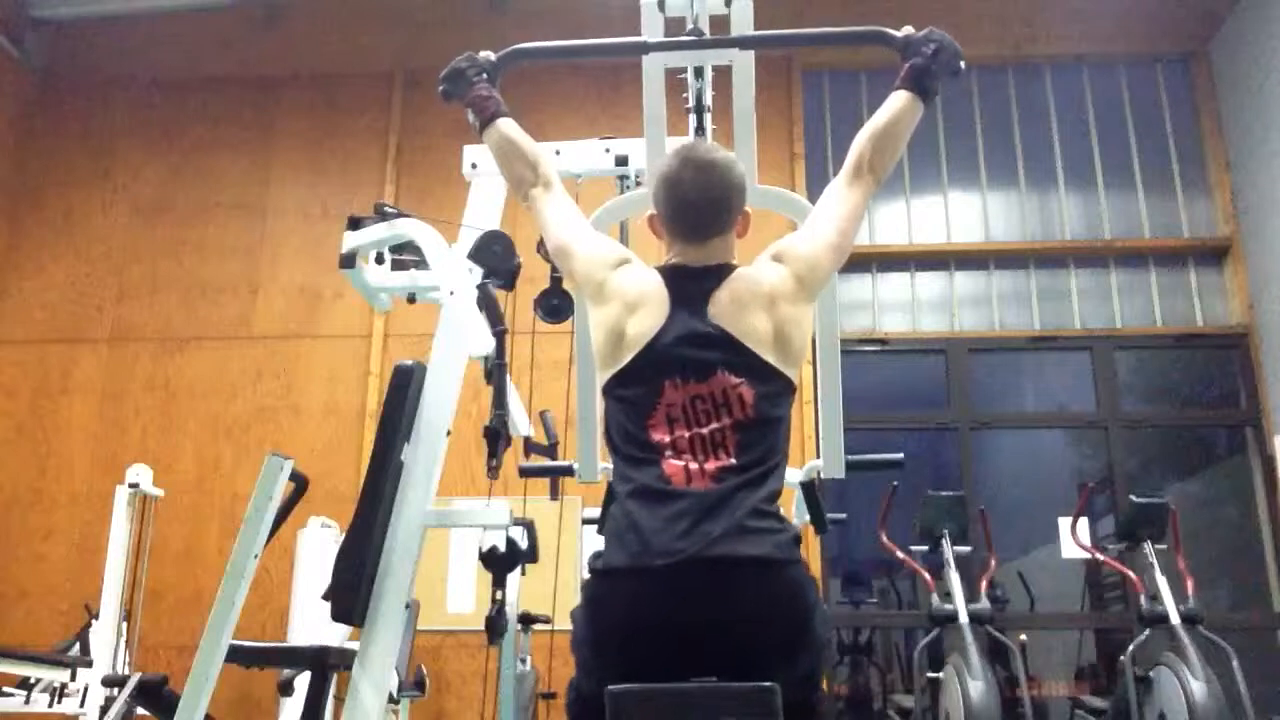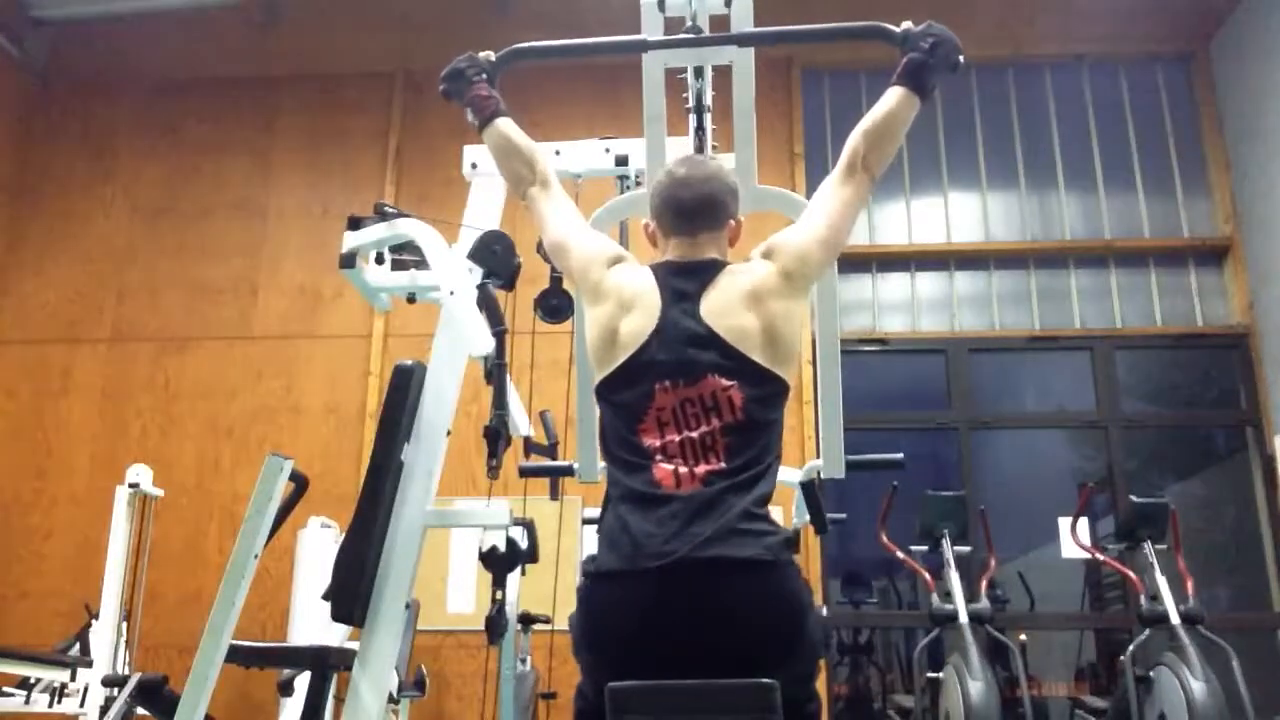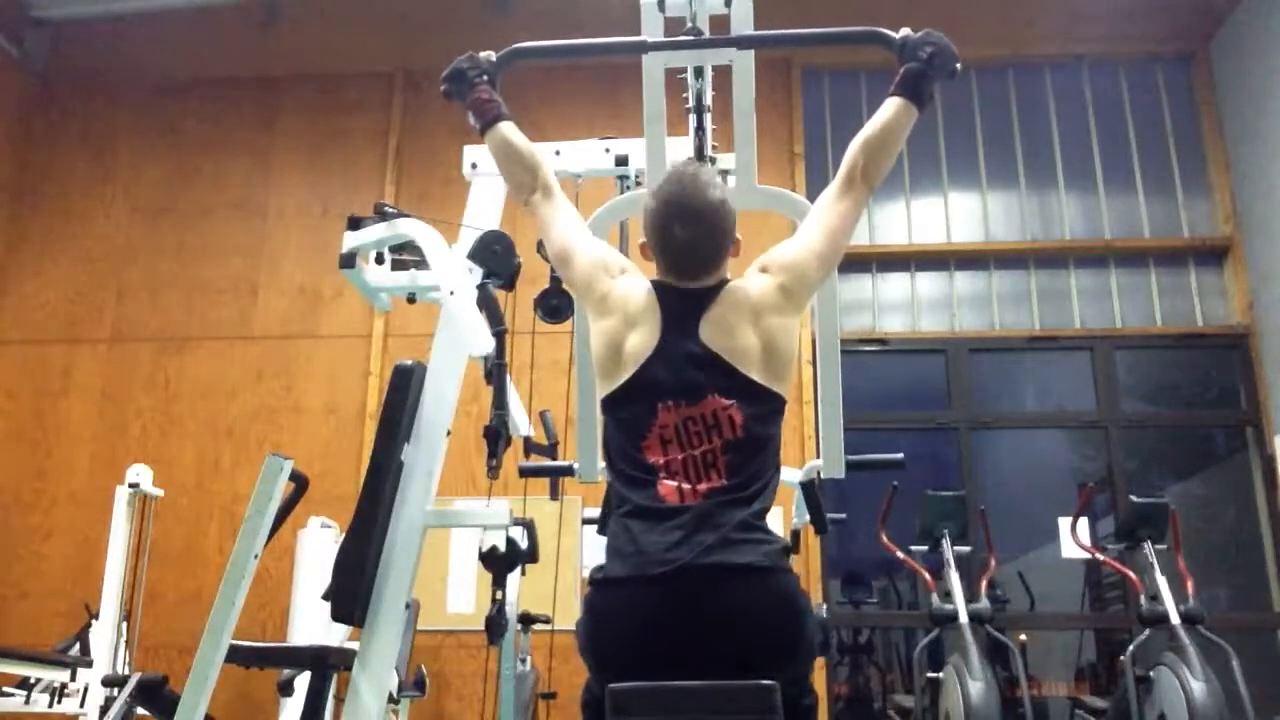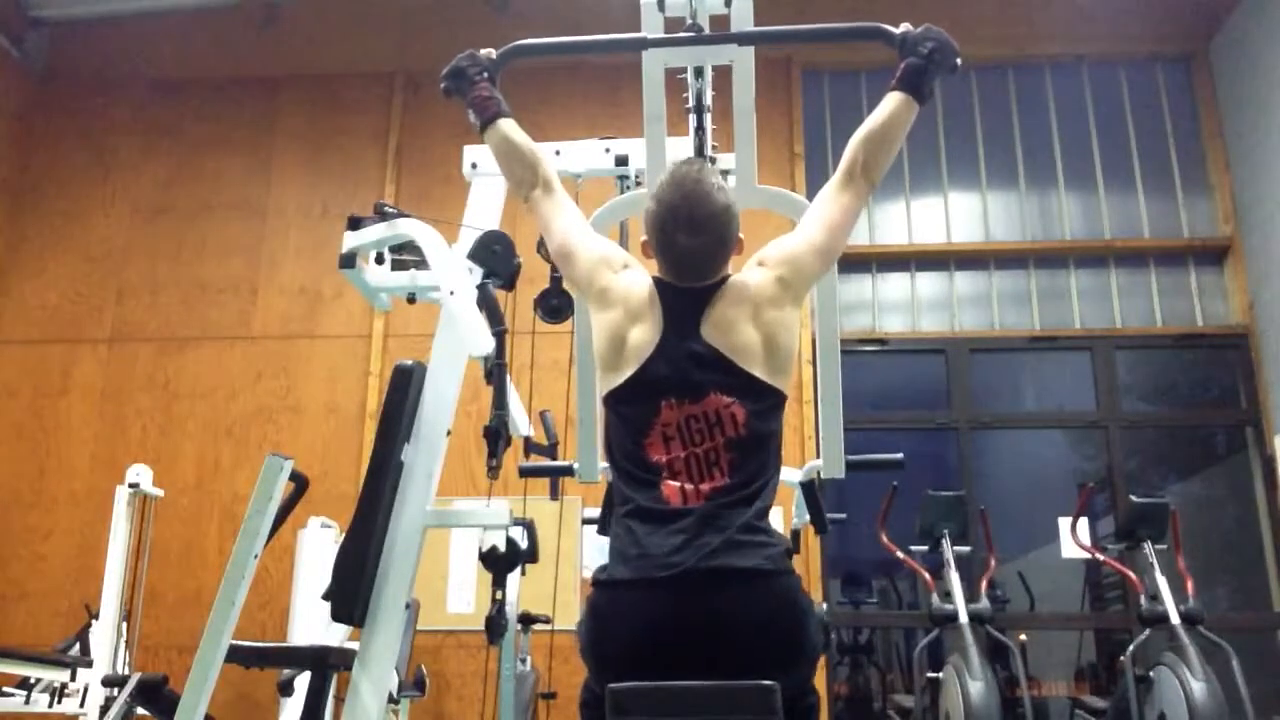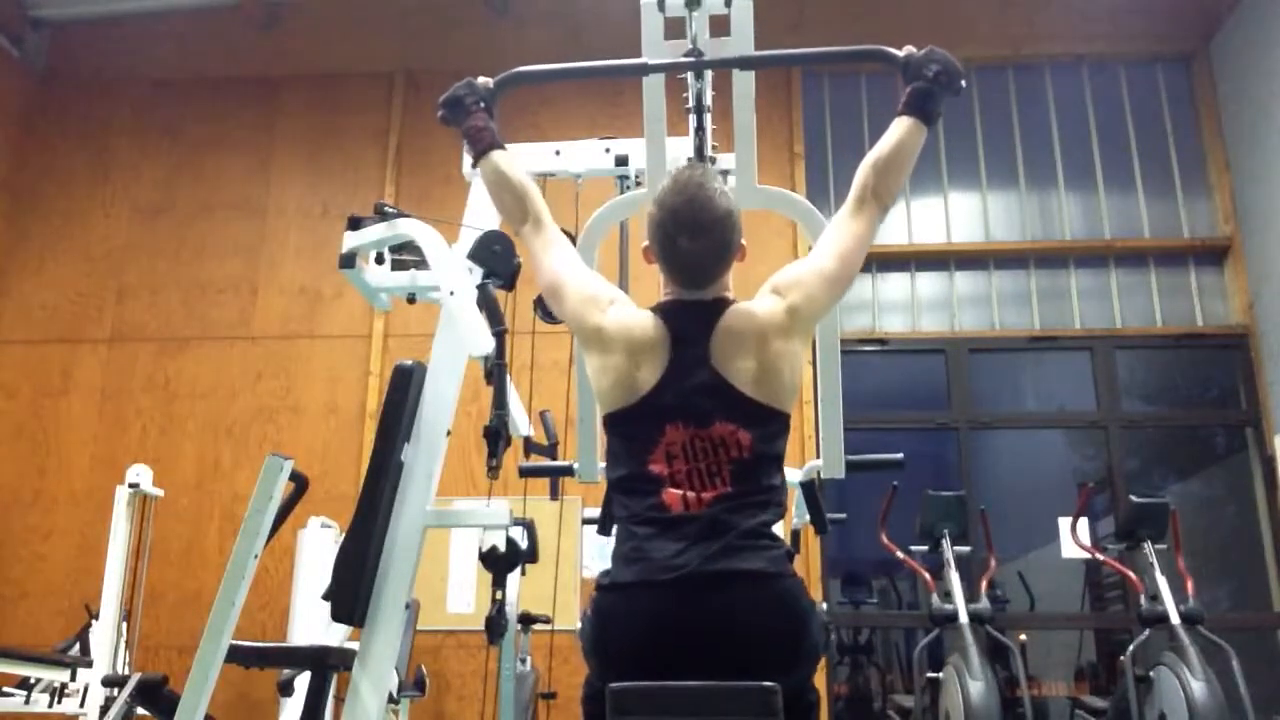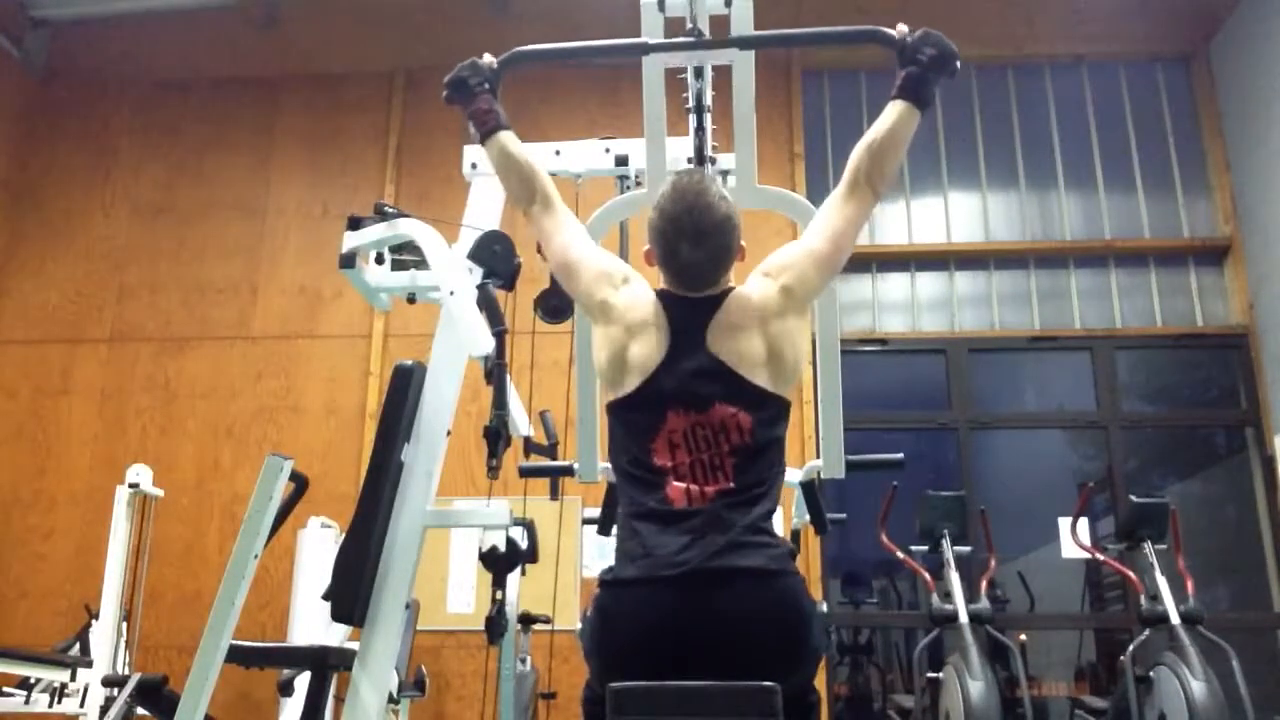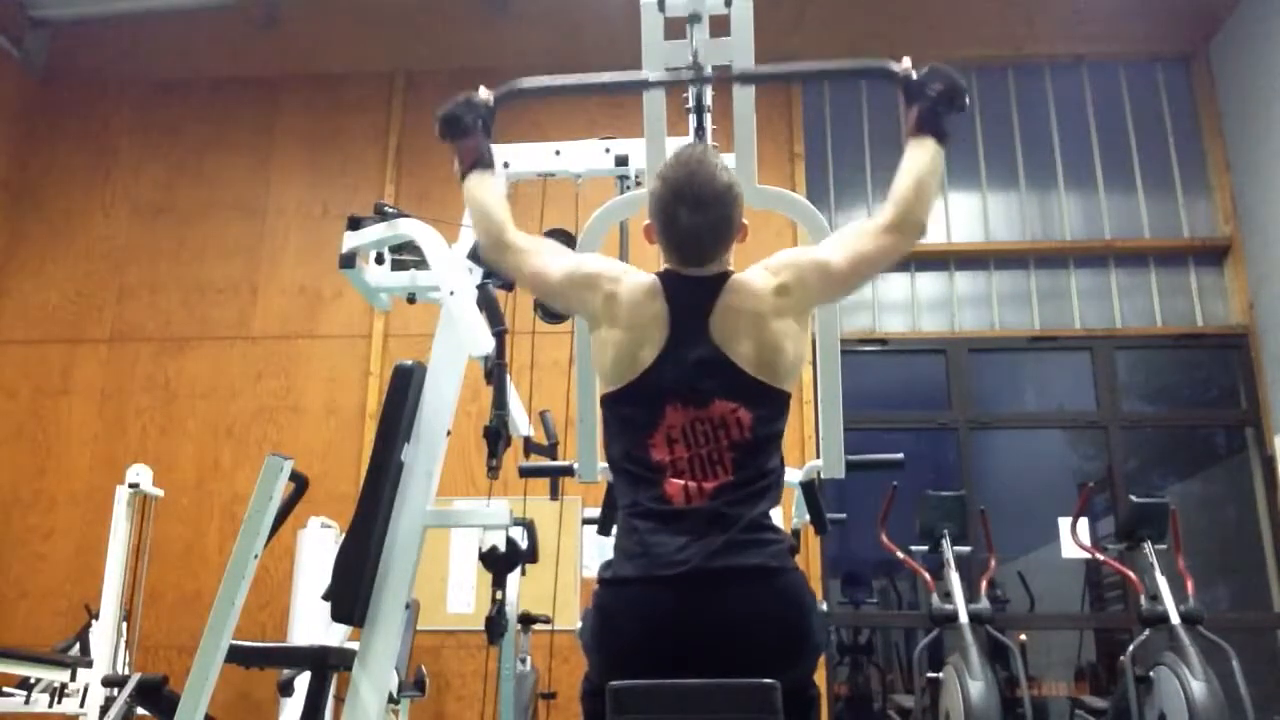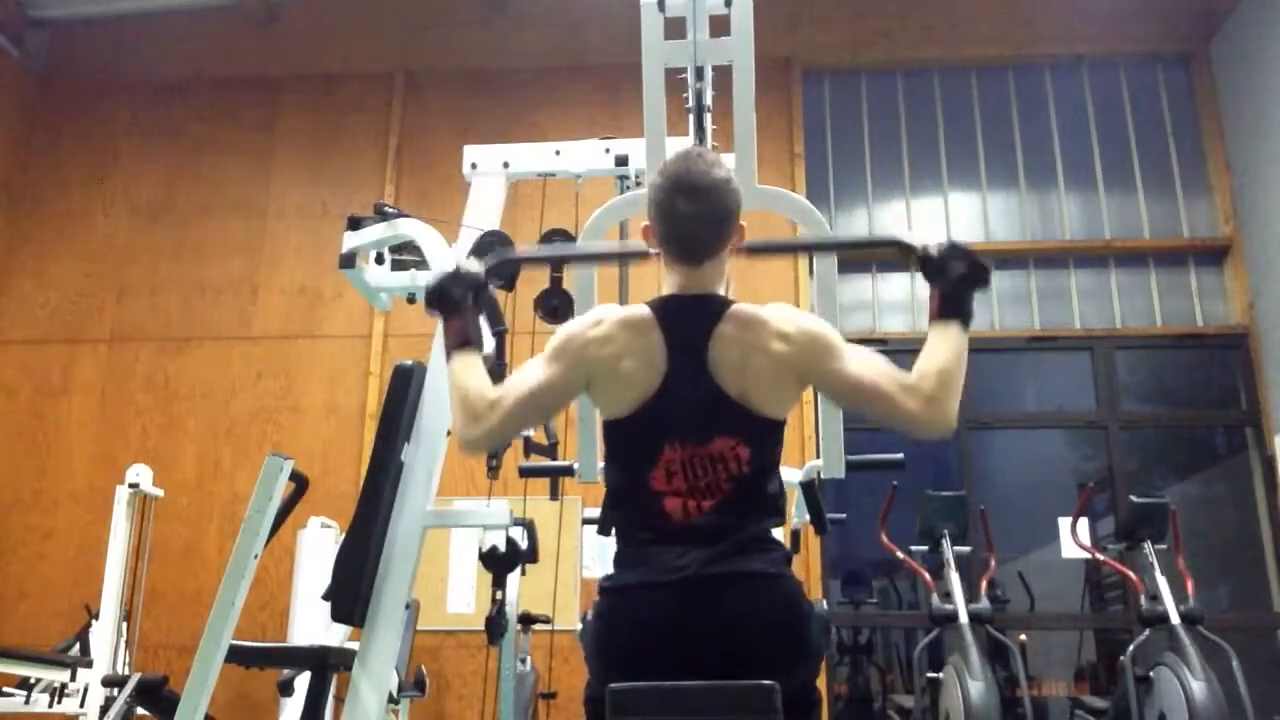
dt=0.5s
person 1, frame 1
left shoulder: (617, 288)
right shoulder: (780, 288)
left elbow: (539, 183)
right elbow: (860, 172)
left wrist: (484, 103)
right wrist: (918, 80)
left hip: (632, 593)
right hip: (764, 588)
person 1, frame 2
left shoulder: (612, 289)
right shoulder: (772, 285)
left elbow: (537, 183)
right elbow: (856, 169)
left wrist: (484, 103)
right wrist: (914, 74)
left hip: (626, 595)
right hip: (754, 591)
person 1, frame 3
left shoulder: (614, 304)
right shoulder: (769, 302)
left elbow: (539, 190)
right elbow: (854, 180)
left wrist: (484, 103)
right wrist: (913, 83)
left hip: (630, 604)
right hip: (755, 601)
person 1, frame 4
left shoulder: (617, 300)
right shoulder: (769, 296)
left elbow: (541, 187)
right elbow: (854, 176)
left wrist: (486, 102)
right wrist: (911, 79)
left hip: (632, 607)
right hip: (758, 603)
person 1, frame 5
left shoulder: (611, 330)
right shoulder: (777, 322)
left elbow: (533, 221)
right elbow: (866, 202)
left wrist: (479, 131)
right wrist: (920, 100)
left hip: (635, 614)
right hip: (762, 611)
person 1, frame 6
left shoulder: (621, 312)
right shoulder: (772, 307)
left elbow: (540, 201)
right elbow: (861, 186)
left wrist: (485, 113)
right wrist: (913, 86)
left hip: (638, 607)
right hip: (761, 604)
person 1, frame 7
left shoulder: (614, 302)
right shoulder: (777, 299)
left elbow: (502, 241)
right elbow: (899, 224)
left wrist: (474, 149)
right wrist: (926, 121)
left hip: (637, 602)
right hip: (761, 598)
person 1, frame 8
left shoulder: (600, 338)
right shoulder: (785, 336)
left elbow: (477, 428)
right elbow: (931, 413)
left wrist: (461, 329)
right wrist: (949, 307)
left hip: (638, 616)
right hip: (760, 613)
